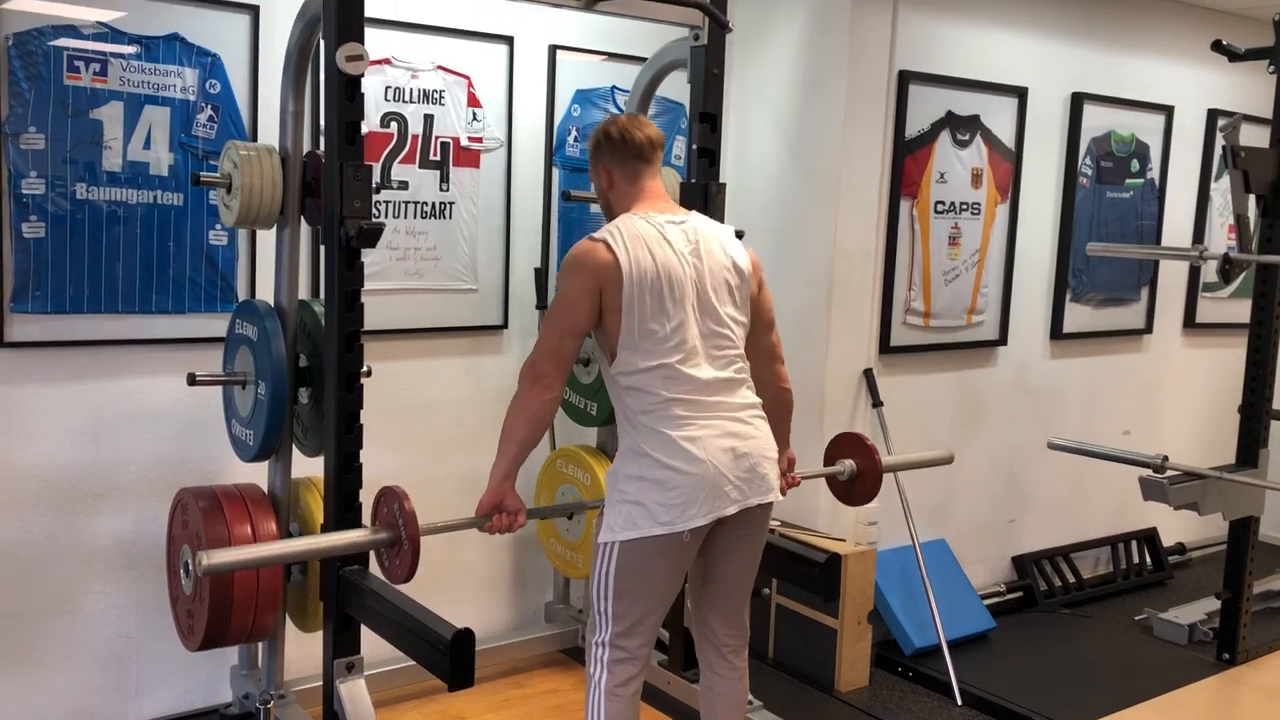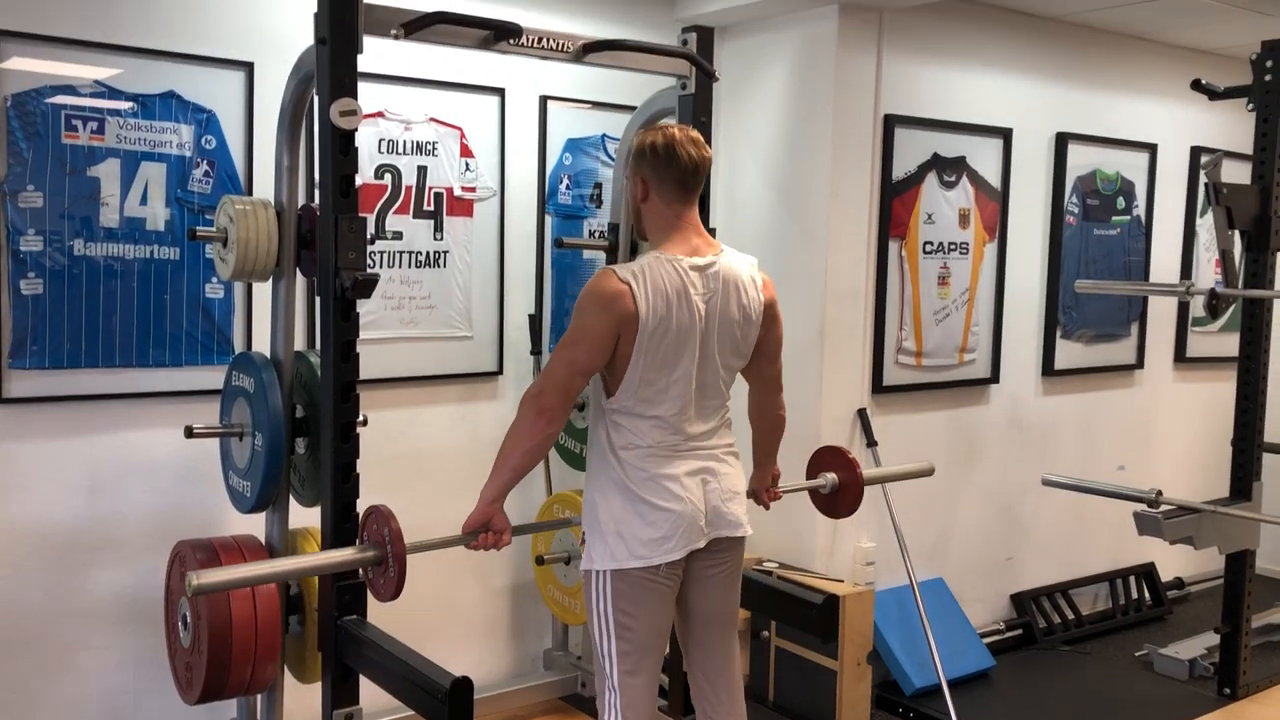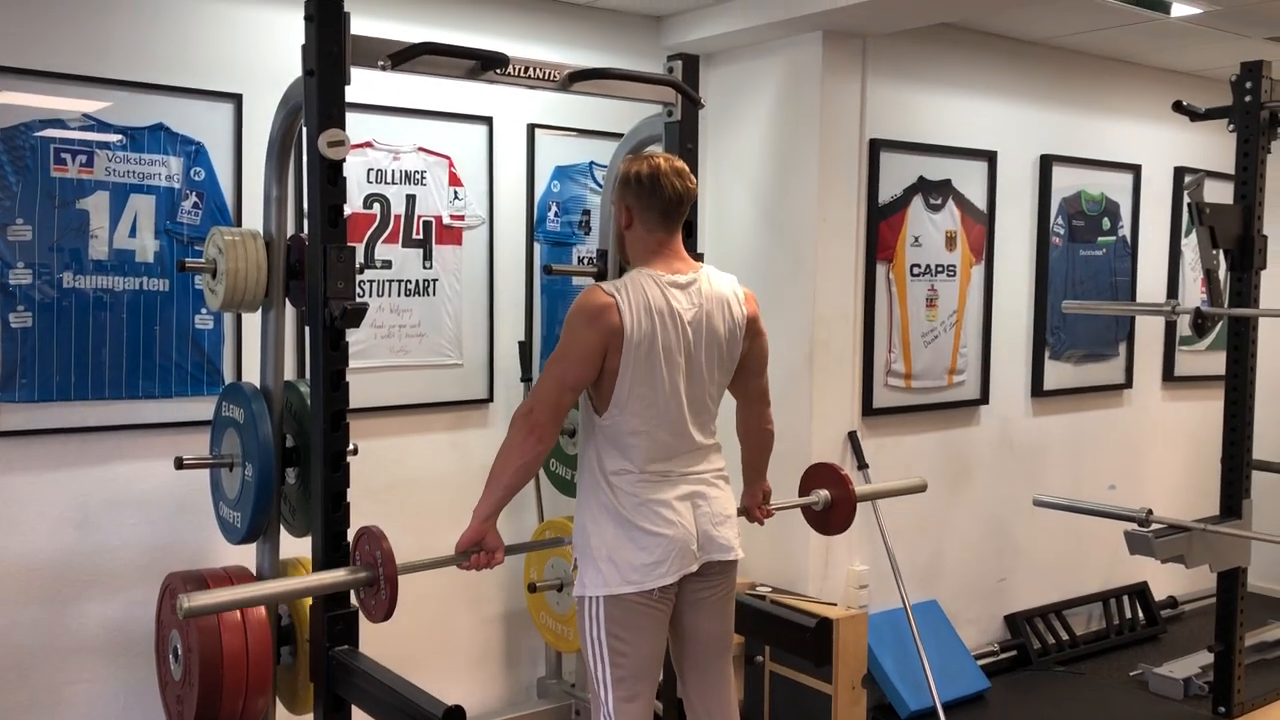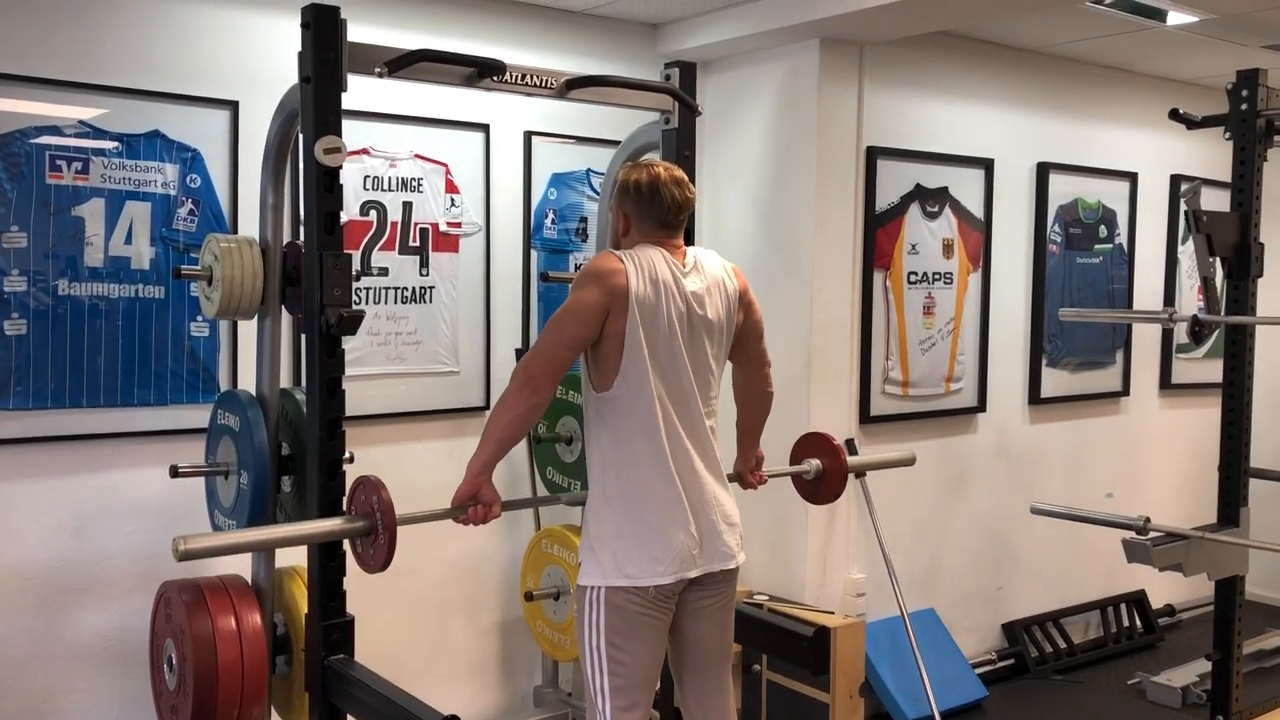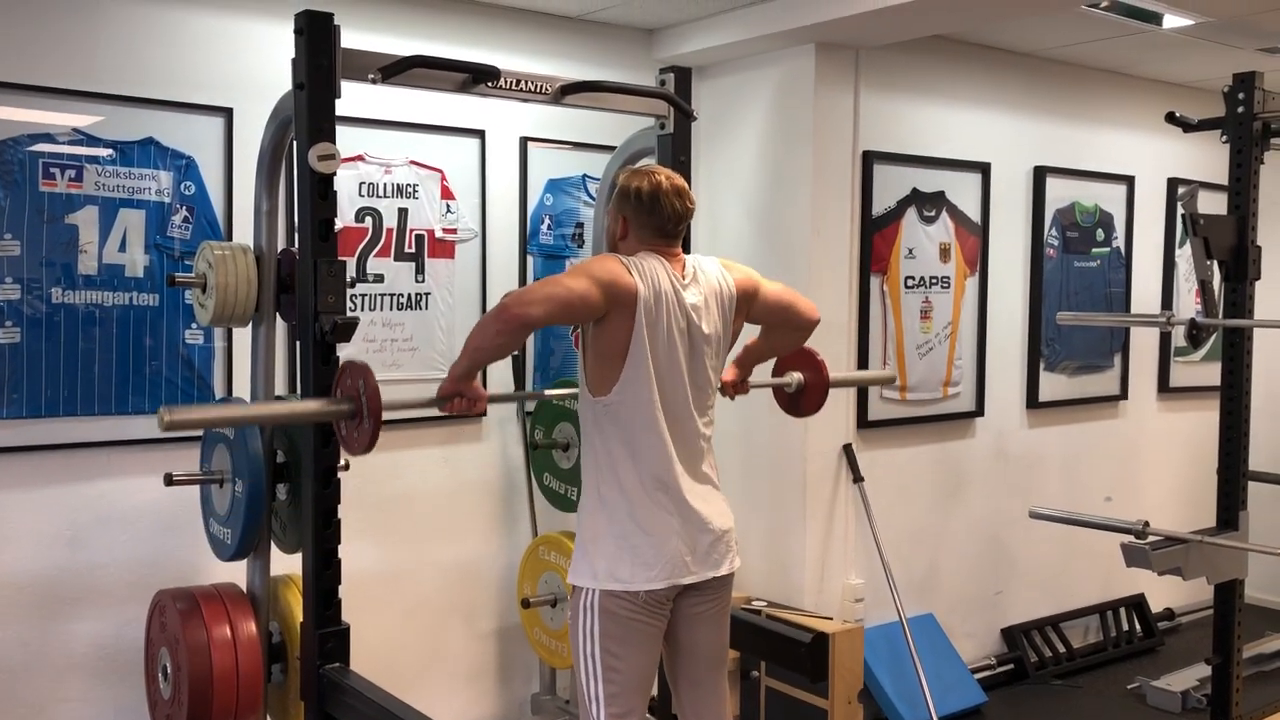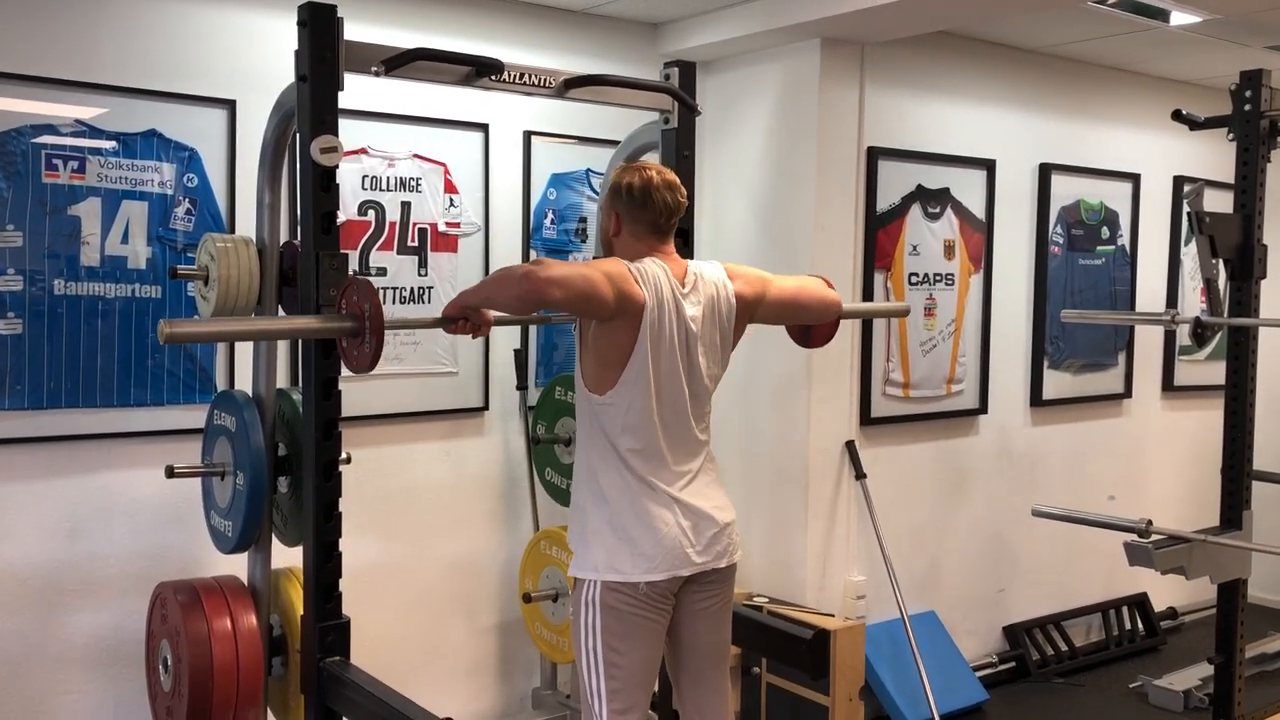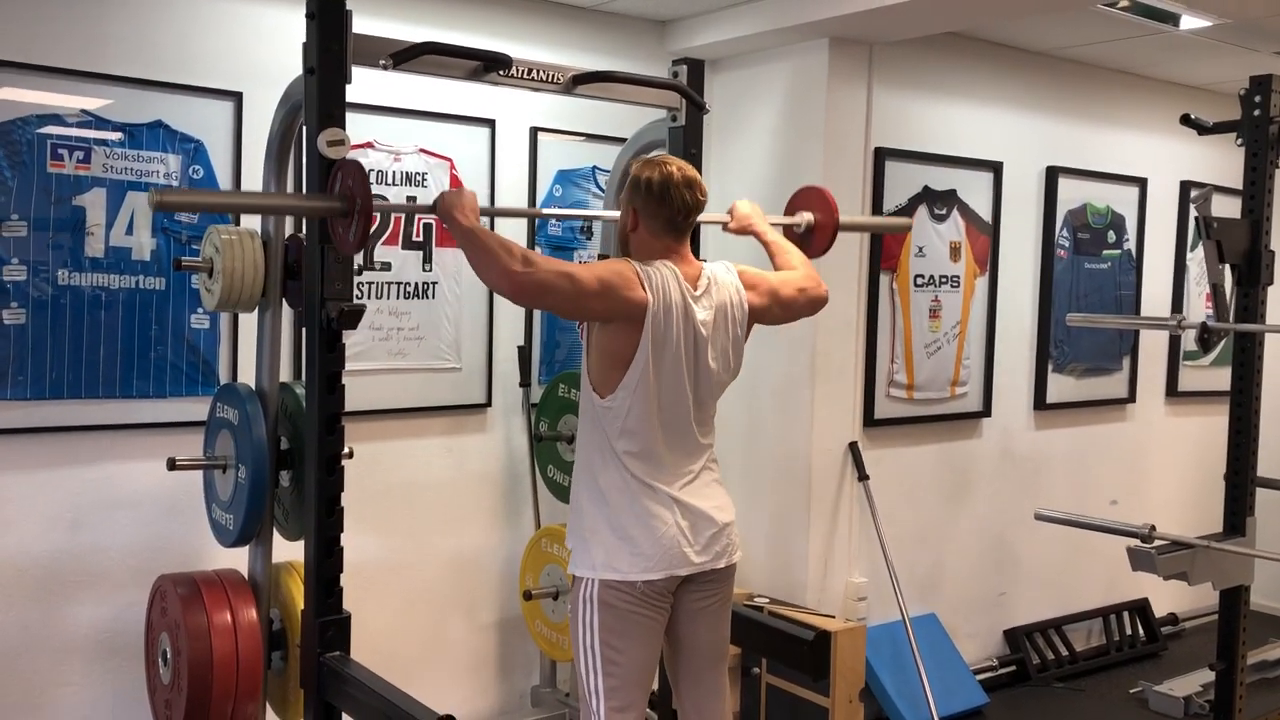
dt=0.7s
person 1, frame 1
left shoulder: (598, 255)
right shoulder: (733, 246)
left elbow: (544, 377)
left wrist: (501, 482)
right wrist: (781, 449)
left hip: (668, 479)
right hip: (751, 465)
left knee: (616, 654)
right knee: (726, 641)
person 1, frame 2
left shoulder: (620, 290)
right shoulder: (755, 285)
left elbow: (548, 404)
right elbow: (769, 394)
left wrist: (490, 501)
right wrist: (764, 470)
left hip: (640, 520)
right hip: (719, 505)
person 1, frame 3
left shoulder: (606, 308)
right shoulder: (737, 301)
left elbow: (538, 422)
right elbow: (757, 407)
left wrist: (483, 520)
right wrist: (755, 486)
left hip: (633, 544)
right hip: (712, 528)
person 1, frame 4
left shoulder: (614, 276)
right shoulder: (726, 279)
left elbow: (534, 379)
right elbow: (757, 371)
left wrist: (479, 473)
right wrist: (747, 451)
left hip: (635, 547)
right hip: (714, 534)
person 1, frame 5
left shoulder: (617, 280)
right shoulder: (726, 281)
left elbow: (515, 313)
right elbow: (804, 318)
left wrist: (461, 377)
left hip: (629, 557)
right hip: (708, 544)
person 1, frame 6
left shoulder: (621, 284)
right shoulder: (728, 286)
left elbow: (537, 280)
right elbow: (827, 301)
left wrist: (470, 301)
left hip: (630, 553)
right hip: (711, 538)
person 1, frame 7
left shoulder: (629, 290)
right shoulder: (737, 289)
left elbow: (518, 276)
right elbow: (812, 288)
left wrist: (461, 219)
right wrist: (761, 226)
left hip: (628, 553)
right hip: (710, 540)
